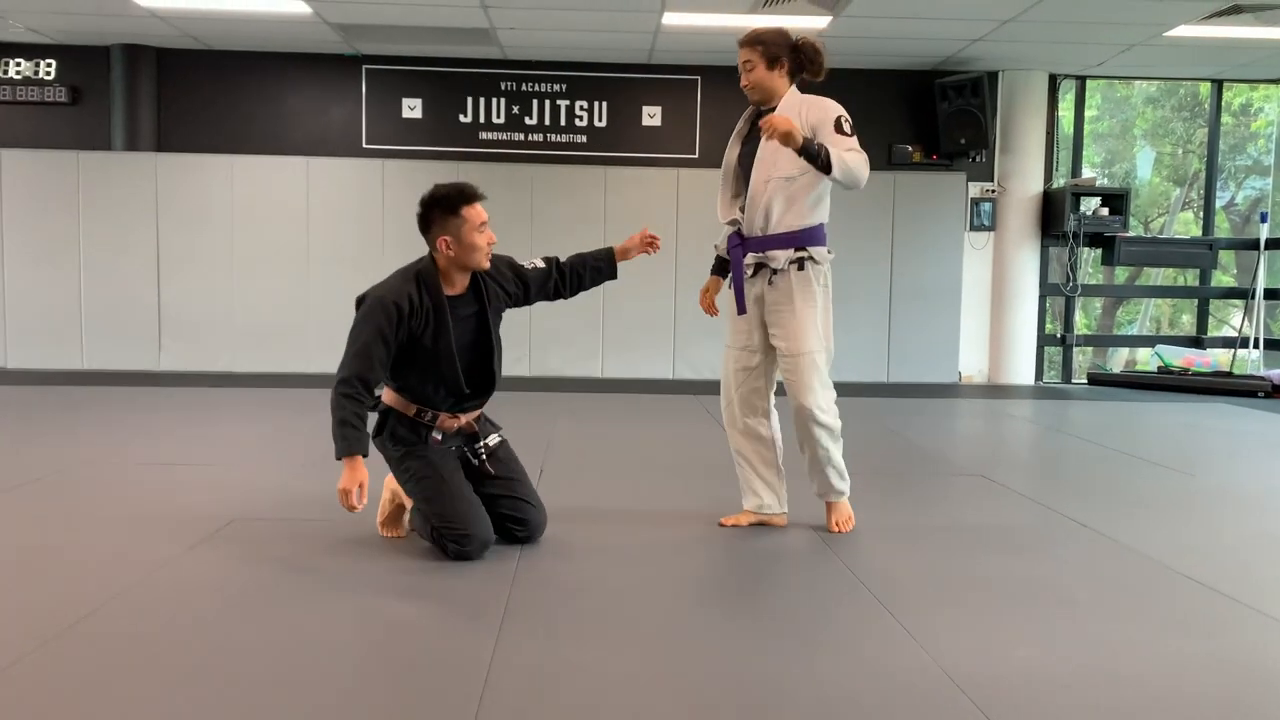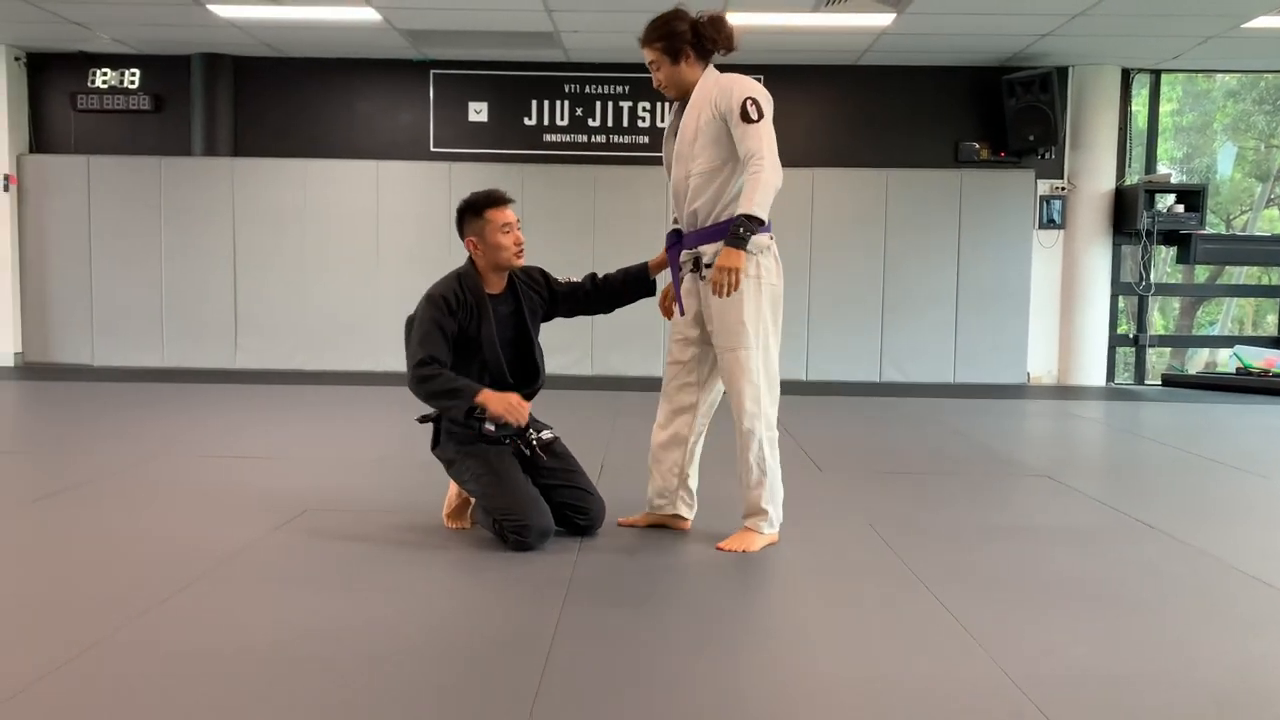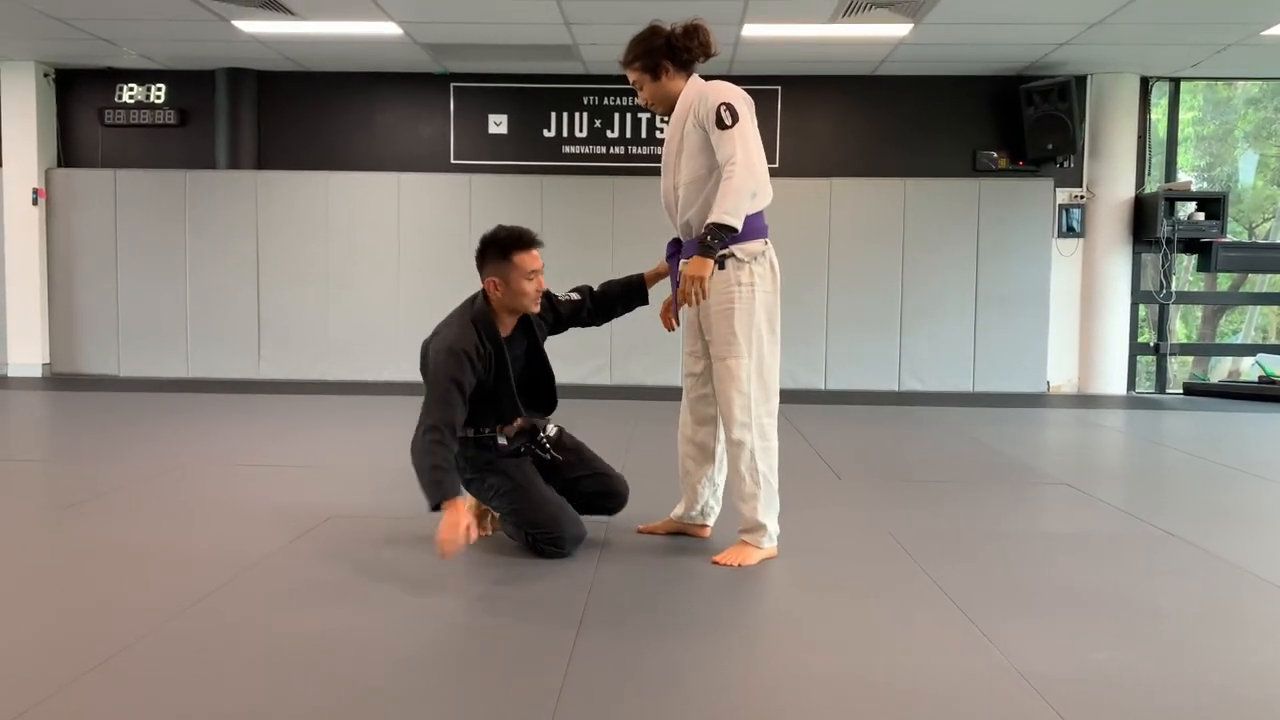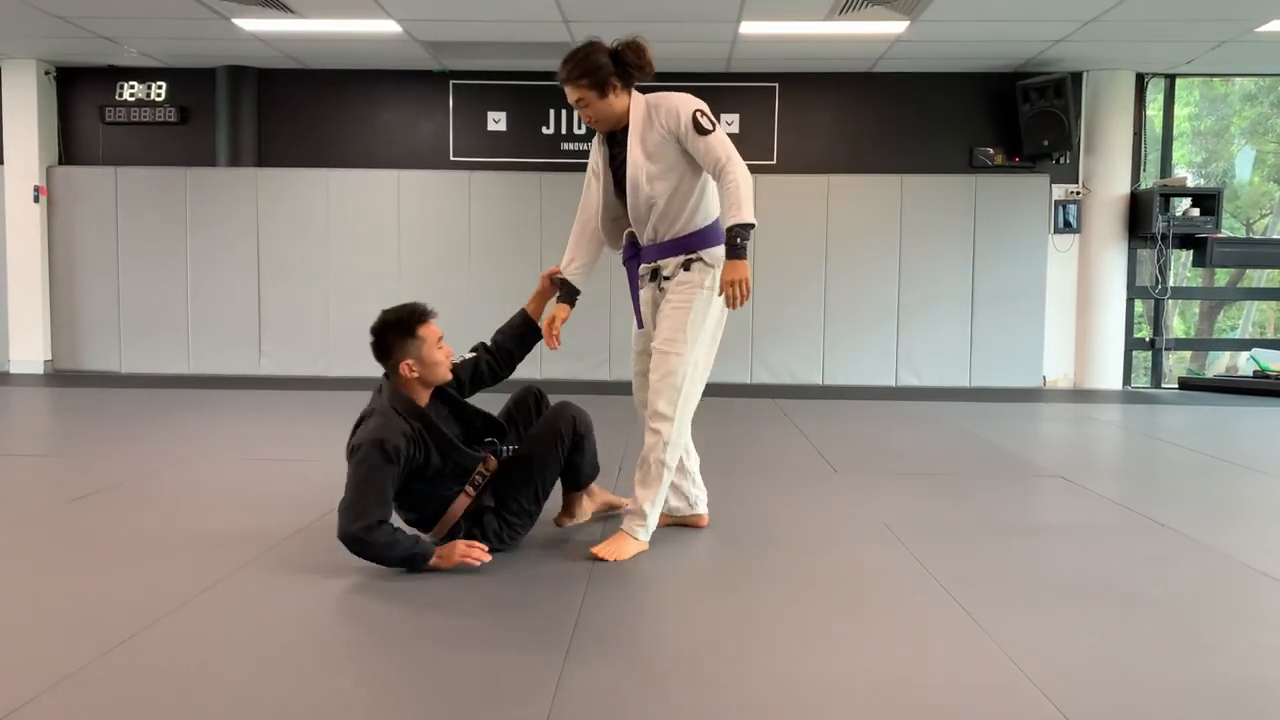
dt=1s
person 1, frame 1
left shoulder: (819, 112)
right shoulder: (750, 125)
left elbow: (857, 171)
left wrist: (801, 142)
right wrist: (719, 269)
left hip: (797, 265)
right hip: (751, 269)
left knee: (807, 388)
right knee: (742, 392)
left ankle: (835, 493)
right ankle: (765, 502)
person 1, frame 2
left shoulder: (736, 92)
right shoulder: (686, 112)
left elbow: (764, 169)
left wrist: (738, 243)
right wrist: (677, 275)
left hip: (739, 258)
right hip: (698, 263)
left knee: (748, 392)
right knee: (682, 388)
left ankle: (763, 519)
right ankle: (672, 503)
person 1, frame 3
left shoulder: (718, 97)
right shoulder: (685, 117)
left elbow: (743, 175)
left wrist: (704, 250)
right wrist: (679, 285)
left hip: (738, 262)
right hip: (709, 267)
left knee: (742, 401)
right knee: (700, 399)
left ankle: (760, 533)
right ankle: (696, 512)
person 1, frame 4
left shoulder: (676, 110)
right shoulder: (603, 146)
left elbow: (733, 174)
right elbow: (589, 225)
left wrist: (737, 251)
right wrist: (564, 297)
left hip: (696, 266)
right hip: (652, 272)
left knee: (666, 399)
right knee: (652, 396)
left ankle: (638, 525)
right ankle: (688, 503)
person 2, frame 1
left shoulder: (495, 276)
right shoulder: (394, 300)
left elbow: (557, 278)
right elbow: (353, 382)
left wrist: (621, 253)
right wrist: (353, 461)
left hip: (472, 429)
right hip: (414, 435)
left knee: (528, 525)
right knee: (470, 541)
left ankle: (439, 496)
right ankle: (407, 498)
person 2, frame 2
left shoulder: (530, 284)
right shoulder: (445, 300)
left elbow: (594, 294)
right elbow: (423, 375)
left wrist: (660, 264)
right wrist: (487, 397)
left hip: (521, 426)
right hip: (467, 433)
left knee: (588, 516)
right knee: (531, 530)
left ankle: (493, 489)
right ankle: (473, 497)
person 2, frame 3
left shoulder: (533, 306)
right shoulder: (456, 345)
left elbow: (592, 304)
right elbow: (434, 434)
left wrist: (659, 274)
right wrist: (452, 506)
left hip: (528, 431)
right hip: (481, 451)
left knee: (613, 494)
right knee: (562, 537)
left ankle: (501, 498)
right ankle: (494, 502)
person 2, frame 4
left shoulder: (433, 382)
right shoulder: (385, 440)
left elbow: (496, 359)
right elbow: (358, 531)
left wrist: (541, 299)
right wrist: (435, 554)
left hip: (487, 481)
right hip: (483, 524)
left knee: (531, 398)
right knee: (568, 418)
left ankle: (583, 493)
right ankle: (577, 505)
